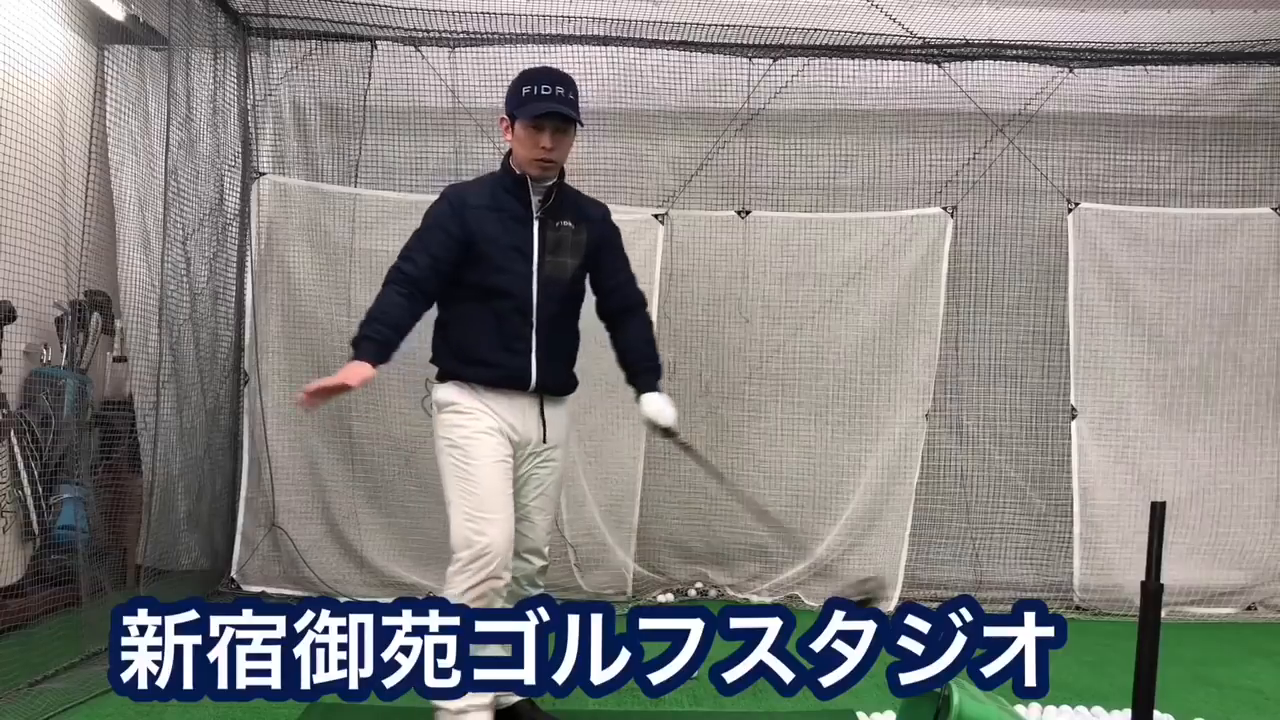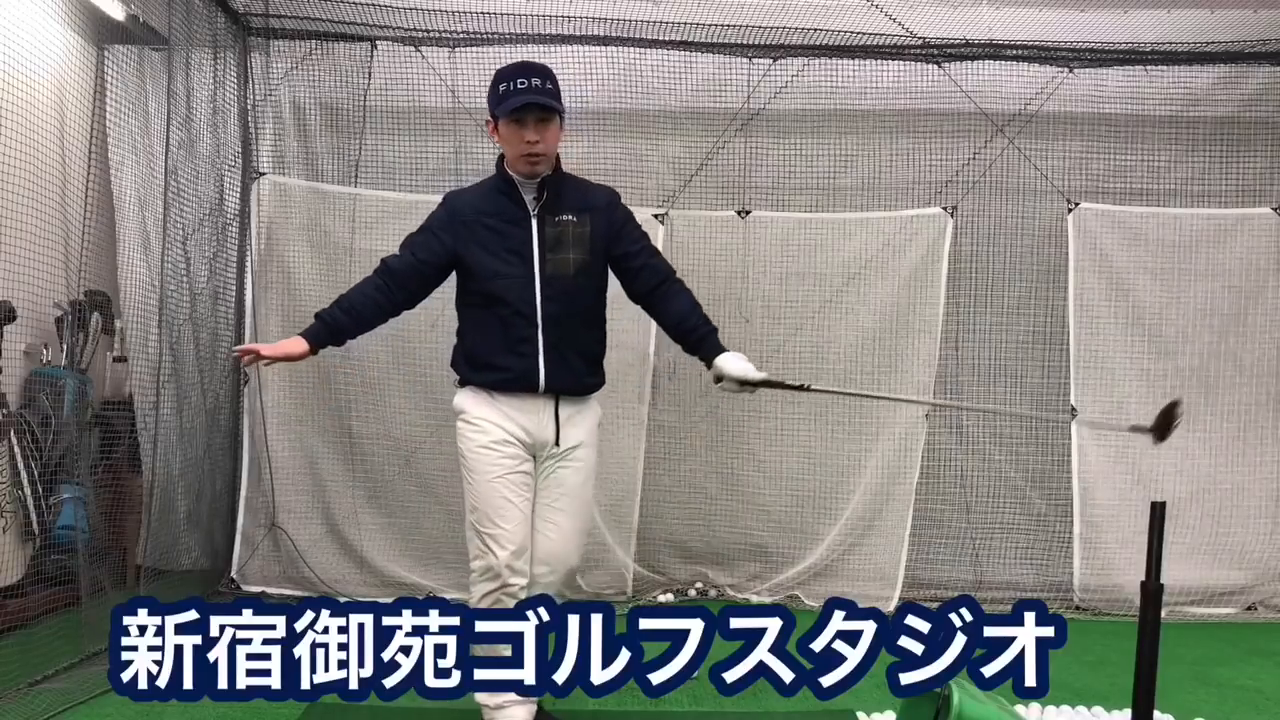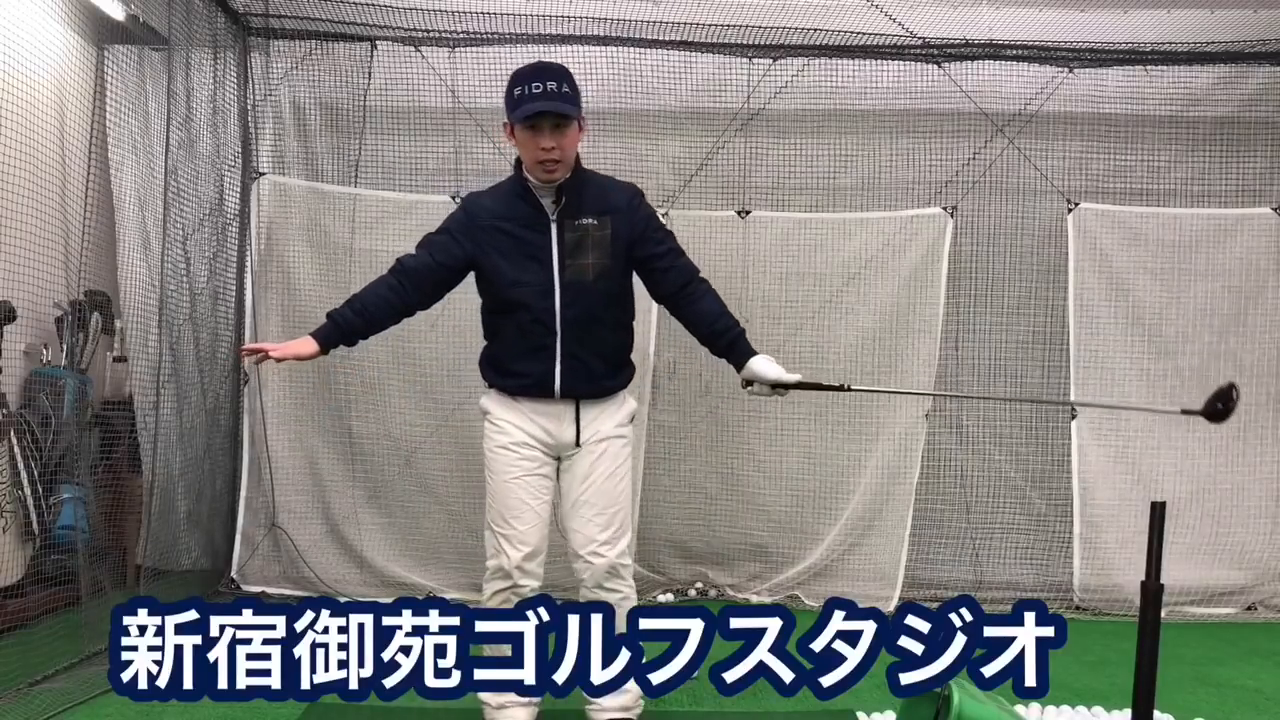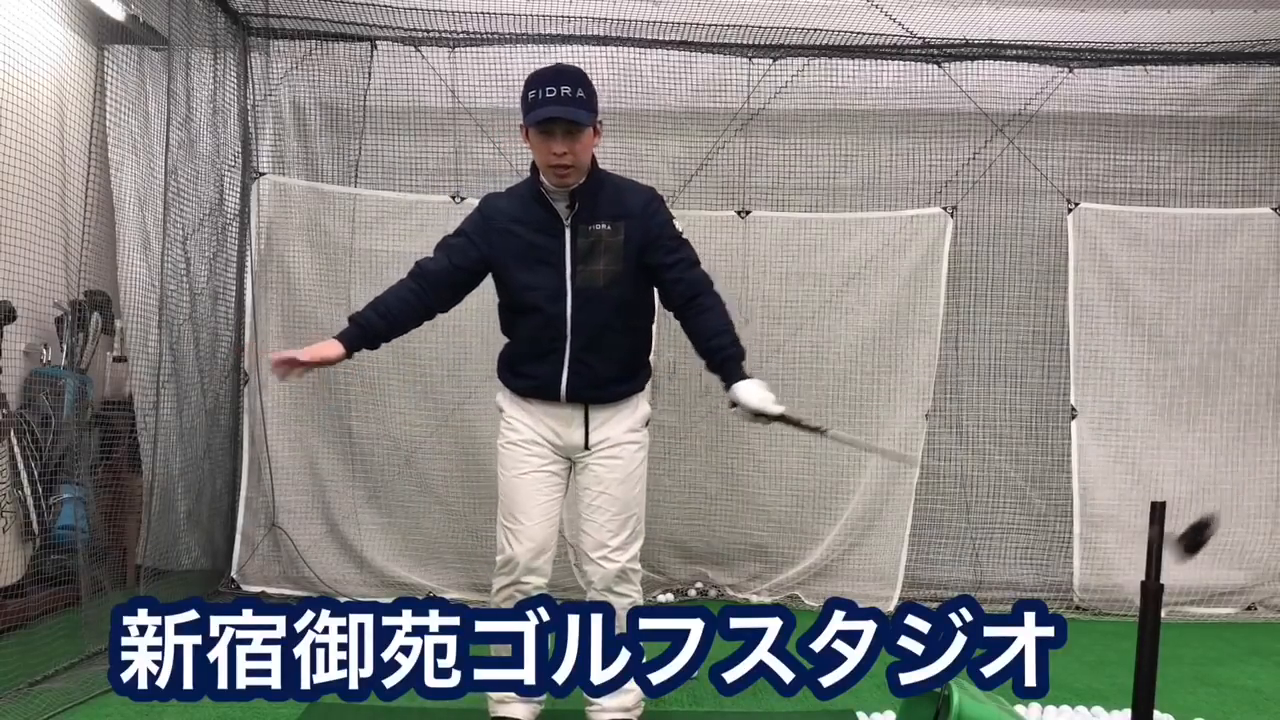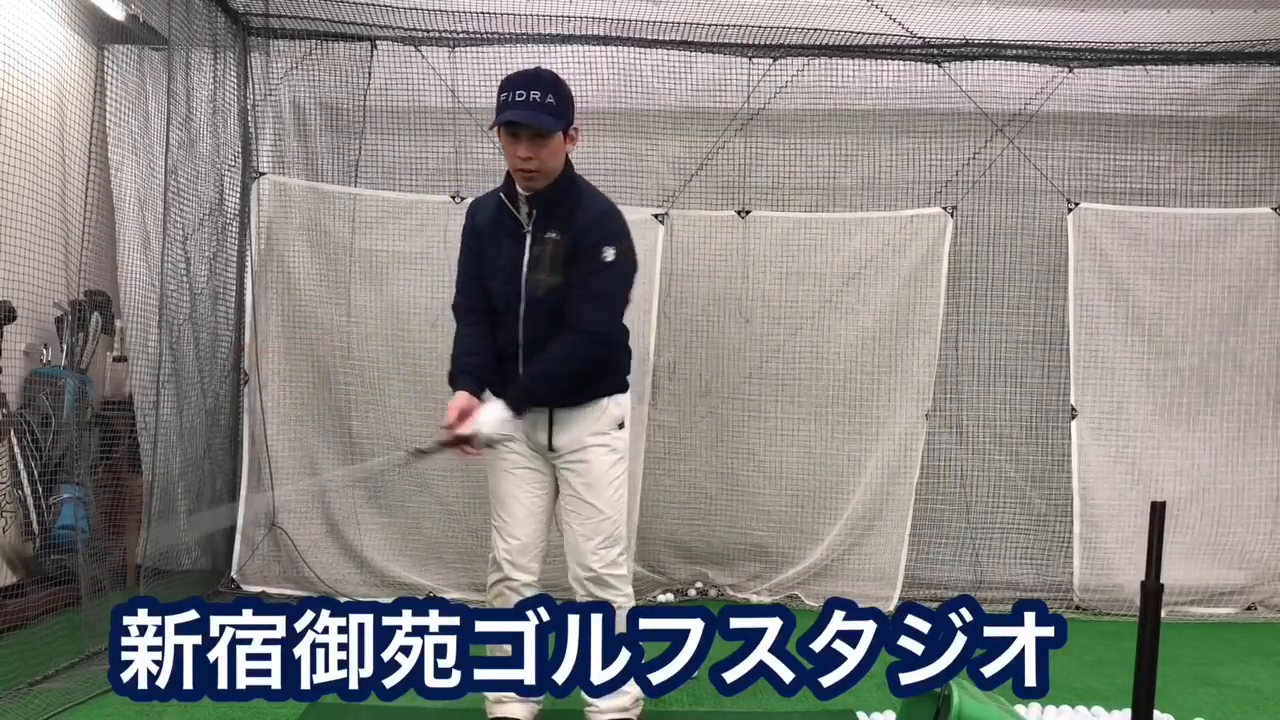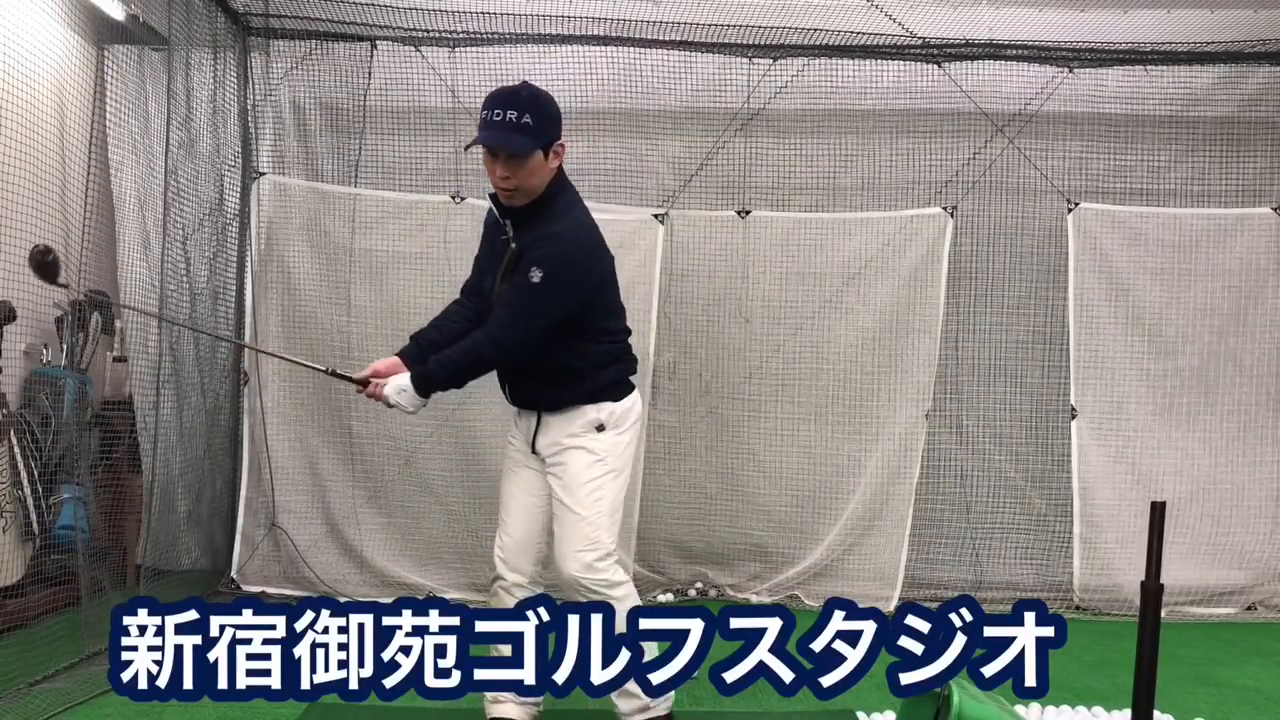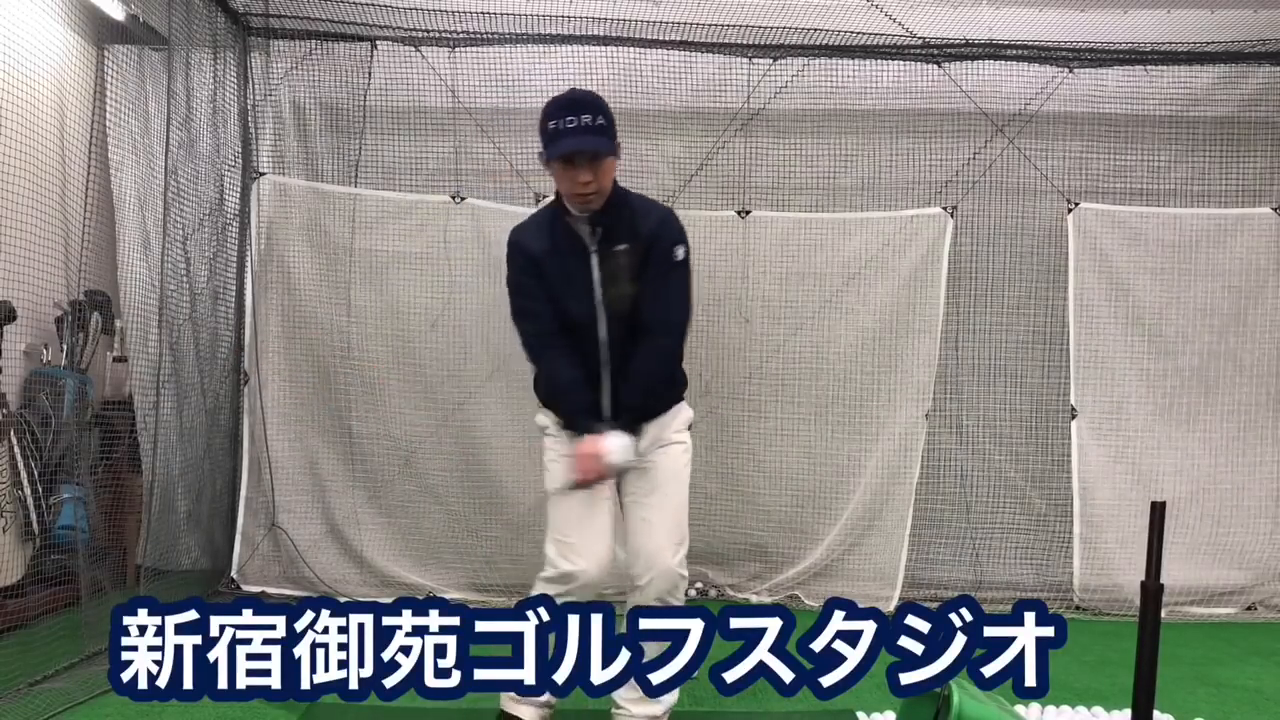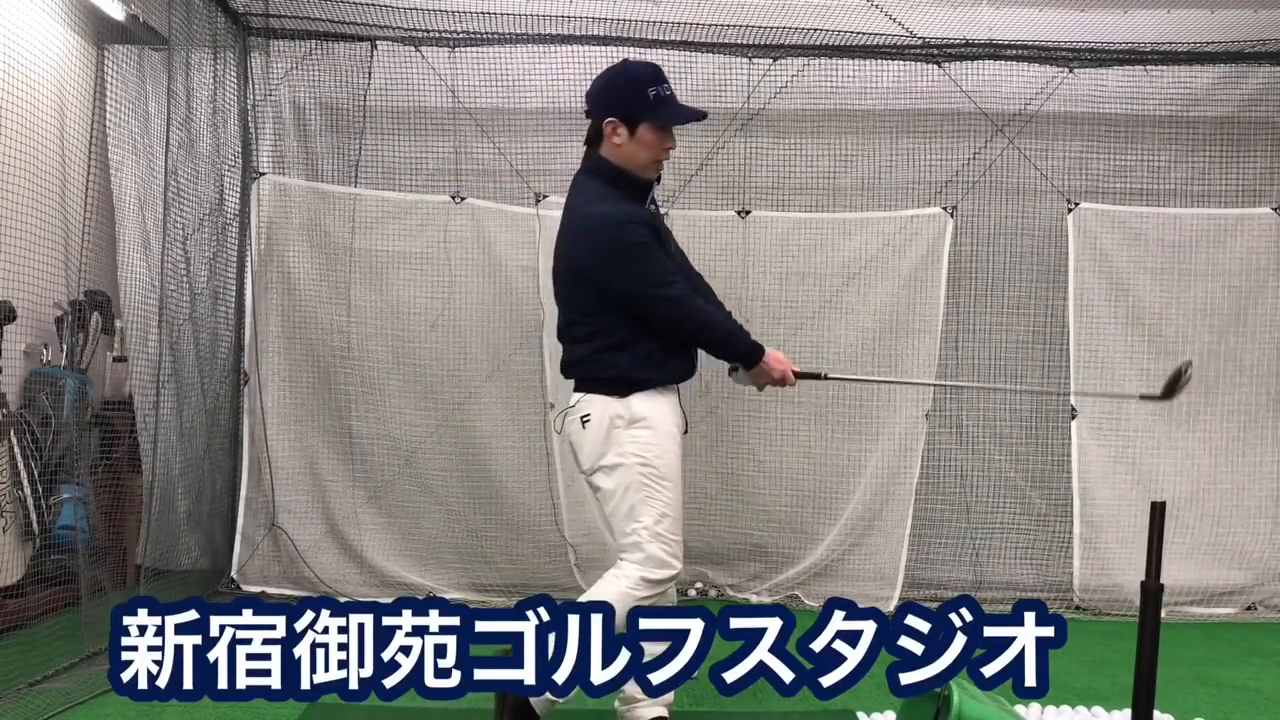
dt=0.4s
person 1, frame 1
left shoulder: (590, 219)
right shoulder: (465, 206)
left elbow: (624, 306)
right elbow: (410, 283)
left wrist: (650, 385)
right wrist: (366, 356)
left hip: (548, 411)
right hip: (473, 403)
left knee: (528, 560)
right knee: (486, 551)
person 1, frame 2
left shoulder: (598, 207)
right shoulder: (464, 212)
left elbow: (657, 285)
right elbow: (395, 281)
left wrist: (715, 351)
right wrist: (313, 337)
left hip: (574, 412)
right hip: (491, 411)
left knee: (556, 563)
right knee: (500, 567)
person 1, frame 3
left shoulder: (621, 206)
right shoulder: (483, 214)
left elbow: (681, 286)
right elbow: (409, 282)
left wrist: (743, 356)
right wrist: (321, 337)
left hip: (603, 413)
right hip: (515, 415)
left knee: (604, 565)
right knee: (511, 567)
person 1, frame 4
left shoulder: (638, 208)
right shoulder: (500, 215)
left elbow: (691, 294)
right elbow: (432, 282)
left wrist: (736, 375)
right wrist: (348, 340)
left hip: (616, 416)
right hip: (529, 414)
left knee: (612, 567)
right knee: (520, 564)
person 1, frame 5
left shoulder: (598, 220)
right shoulder: (486, 215)
left elbow: (589, 333)
right elbow: (474, 315)
left wrist: (503, 403)
right wrist: (471, 392)
left hip: (592, 415)
right hip: (518, 417)
left knee: (598, 567)
right knee: (513, 566)
person 1, frame 6
left shoulder: (568, 239)
right shoulder: (505, 216)
left elbow: (503, 339)
right elbow: (474, 306)
left wrist: (421, 384)
right wrist: (409, 359)
left hip: (594, 418)
right hip: (531, 418)
left knee: (587, 567)
right knee: (513, 568)
person 1, frame 7
left shoulder: (657, 227)
right shoulder: (532, 244)
left elbow: (662, 341)
right elbow: (548, 351)
left wrist: (622, 436)
right wrist: (583, 434)
left hip: (653, 424)
right hip: (577, 429)
left knee: (659, 573)
right knee: (574, 571)
person 1, frame 8
left shoulder: (621, 199)
right shoulder: (606, 220)
left elbow: (686, 284)
right elbow: (675, 308)
left wrist: (744, 350)
right wrist: (753, 354)
left hip: (641, 404)
right hip: (625, 411)
left knee: (655, 563)
right knee: (649, 564)
